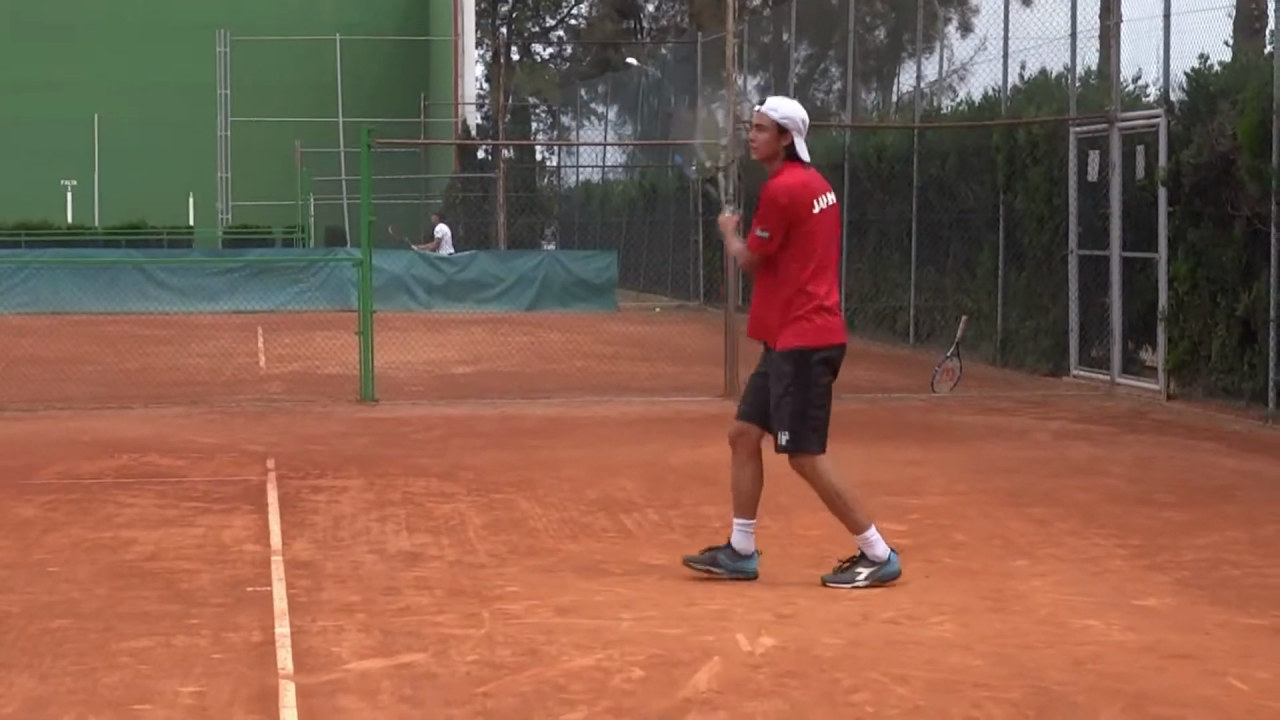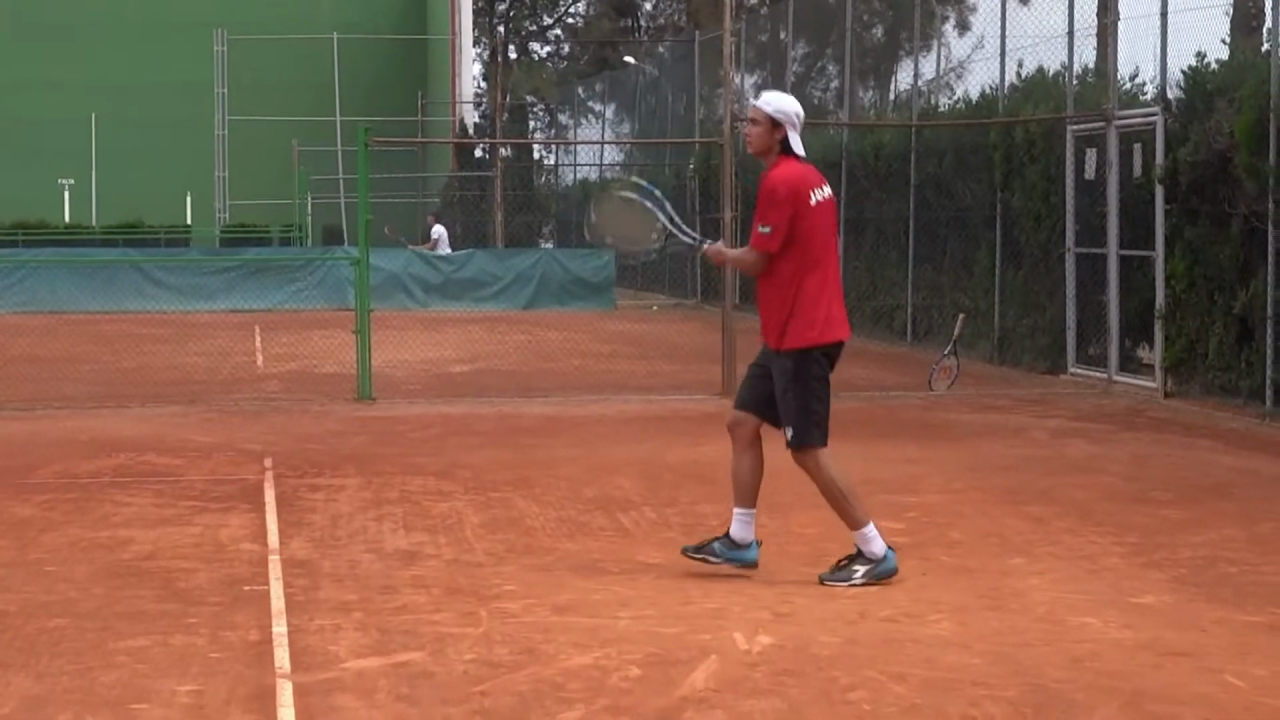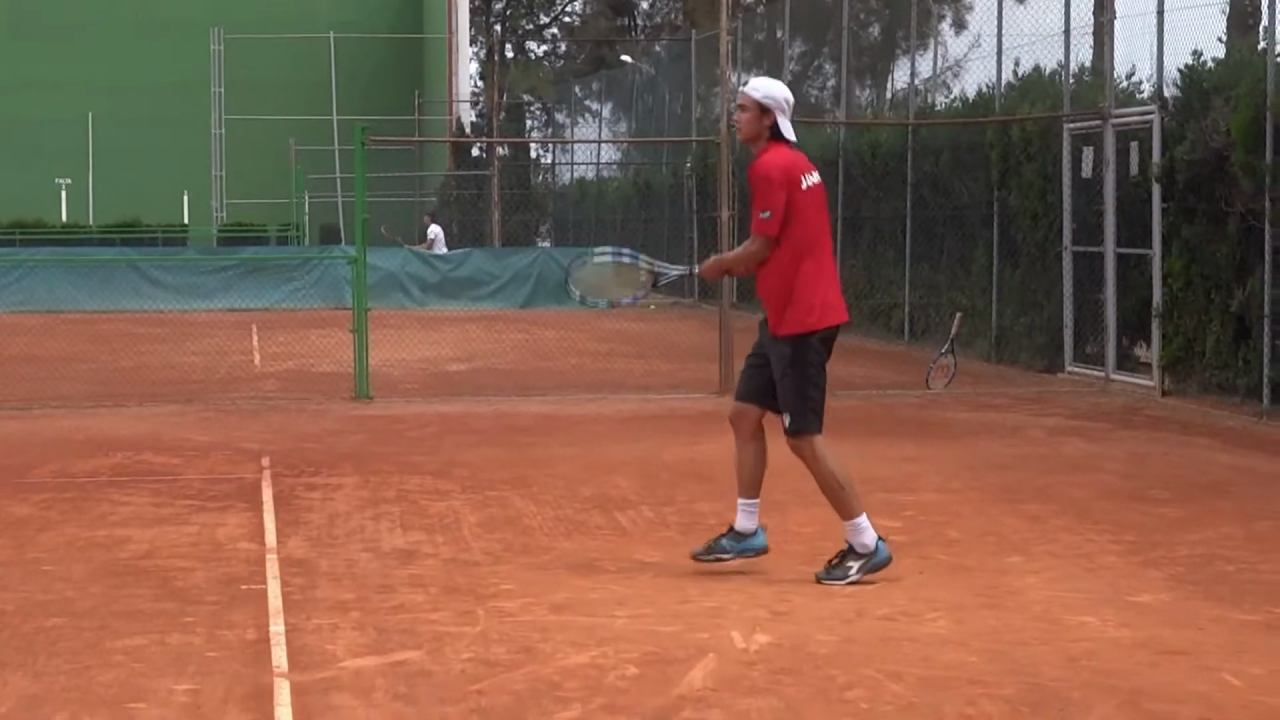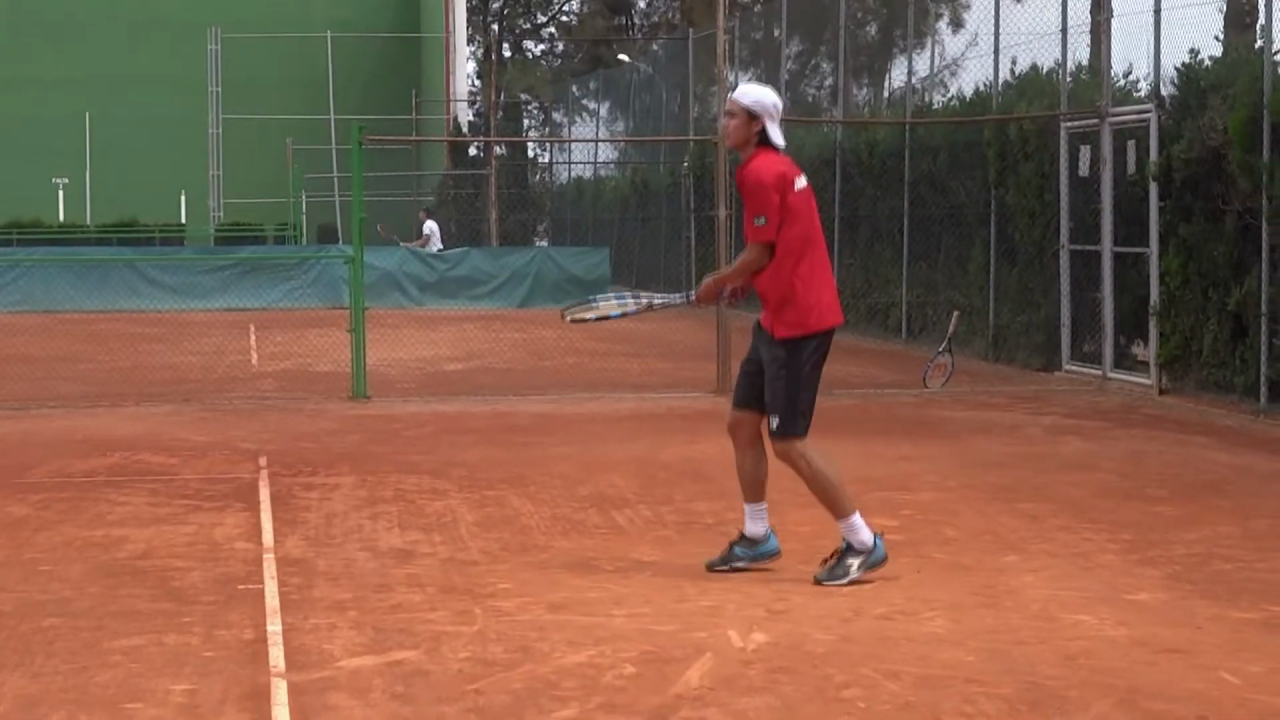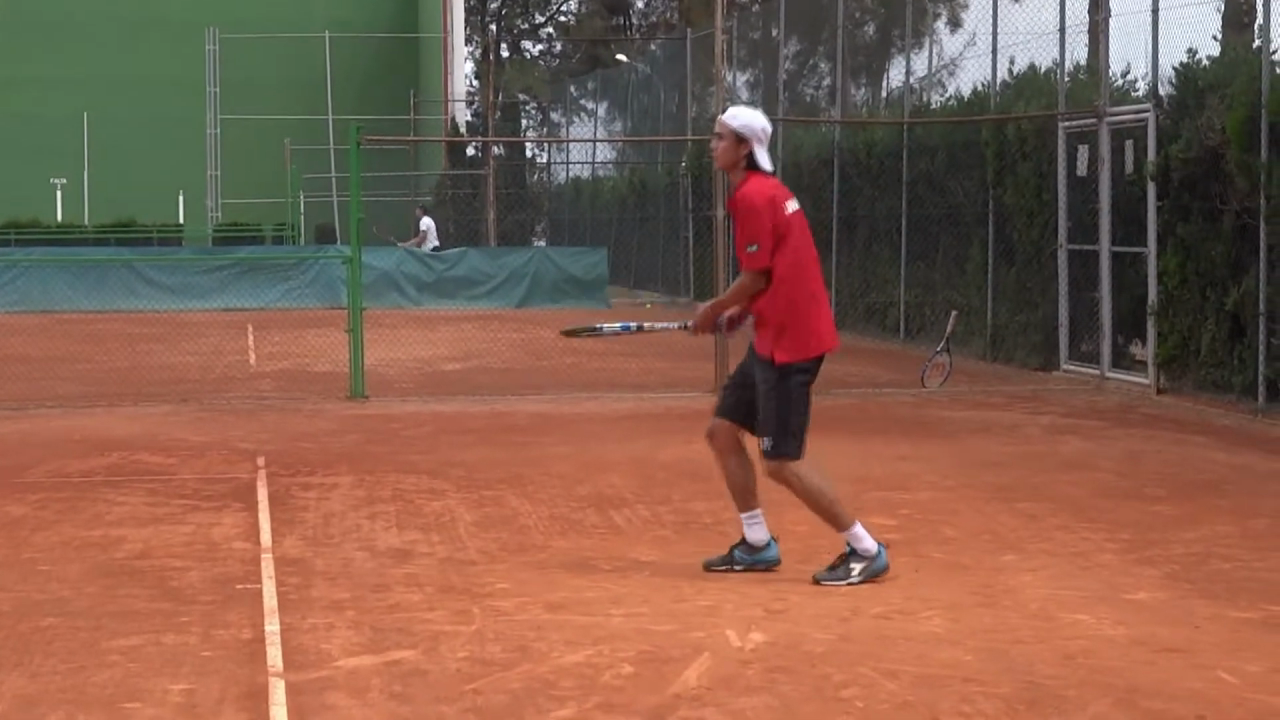
dt=0.1s
person 1, frame 1
left shoulder: (785, 188)
right shoulder: (810, 182)
left elbow: (750, 259)
left wrist: (729, 230)
right wrist: (743, 229)
left hip: (804, 340)
right hip: (789, 336)
left knee: (806, 458)
right knee: (742, 436)
left ankle: (878, 555)
right ankle: (740, 550)
person 1, frame 2
left shoulder: (780, 181)
right shoulder: (807, 176)
left elbow: (756, 261)
left wrist: (720, 253)
right wrist: (741, 258)
left hip: (805, 334)
right hip: (790, 328)
left knee: (807, 452)
right knee: (741, 423)
left ankle: (875, 553)
right ankle: (740, 540)
person 1, frame 3
left shoulder: (771, 166)
right shoulder: (793, 162)
left elbow: (760, 249)
left wrist: (720, 264)
right wrist: (738, 260)
left hip: (801, 320)
right hip: (786, 316)
left knee: (804, 440)
right knee: (743, 415)
left ankle: (867, 545)
right ankle: (746, 530)
person 1, frame 4
left shoulder: (763, 172)
right shoulder: (777, 167)
left elbow: (759, 254)
left wrist: (715, 283)
right wrist: (737, 279)
left hip: (797, 322)
right hip: (782, 319)
left knee: (787, 443)
right knee: (740, 421)
left ankle: (862, 543)
right ankle: (757, 537)
person 1, frame 5
left shoulder: (753, 197)
right shoulder: (767, 191)
left elbow: (755, 279)
left wrist: (712, 310)
right wrist: (740, 310)
left hip: (790, 344)
right hip: (774, 339)
left knee: (782, 464)
right knee: (721, 431)
left ankle: (865, 550)
right ankle: (757, 543)
